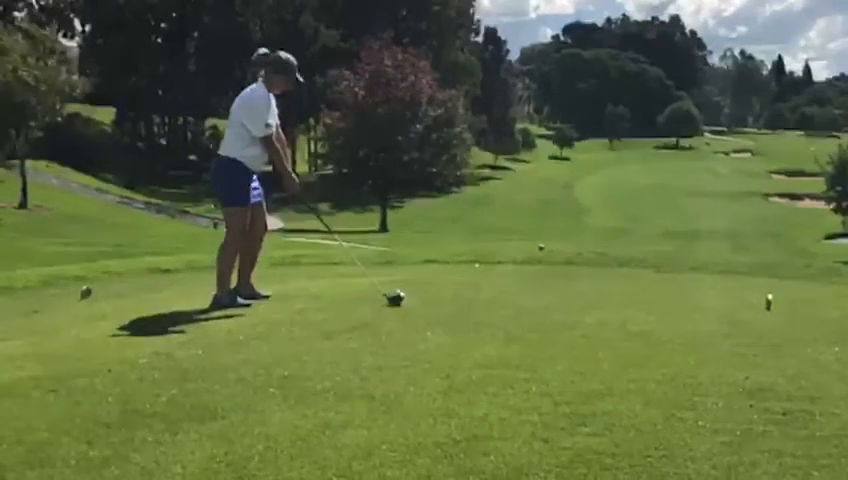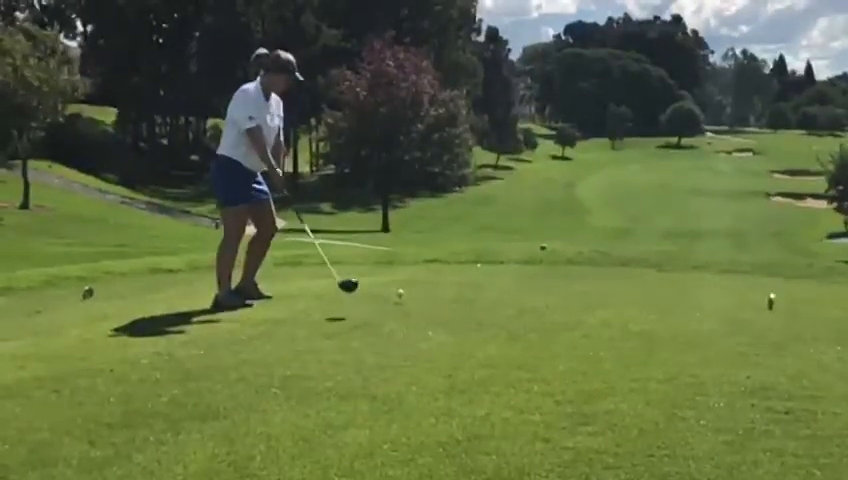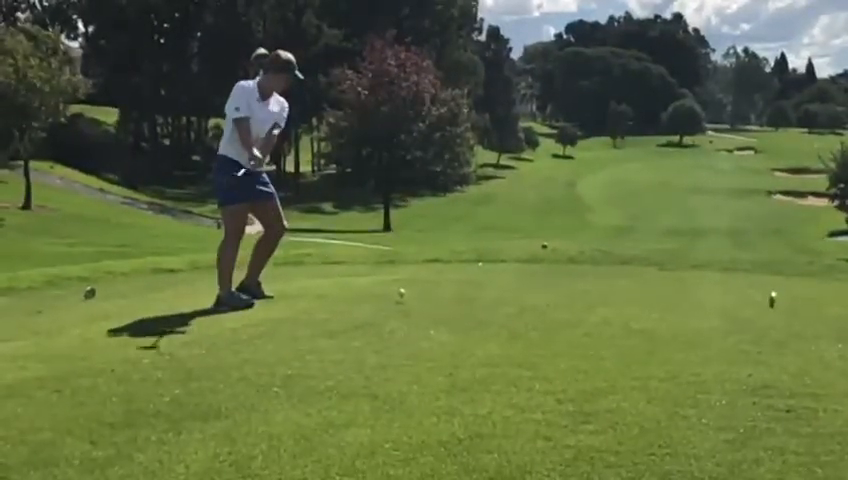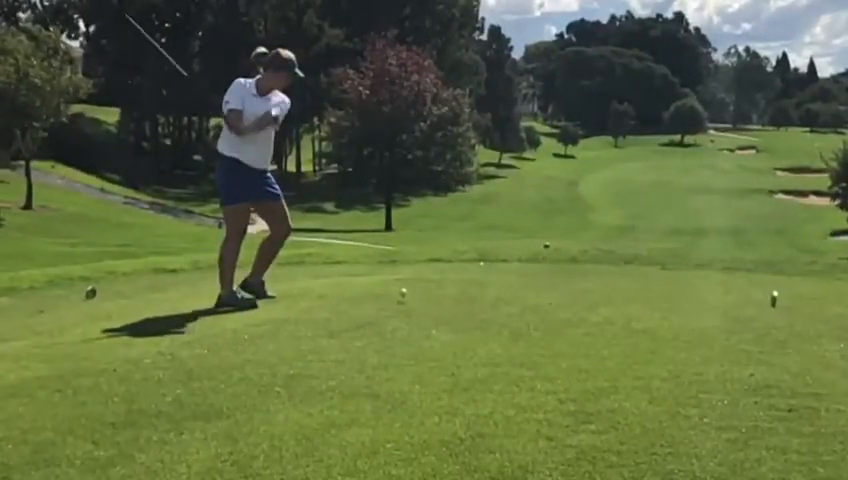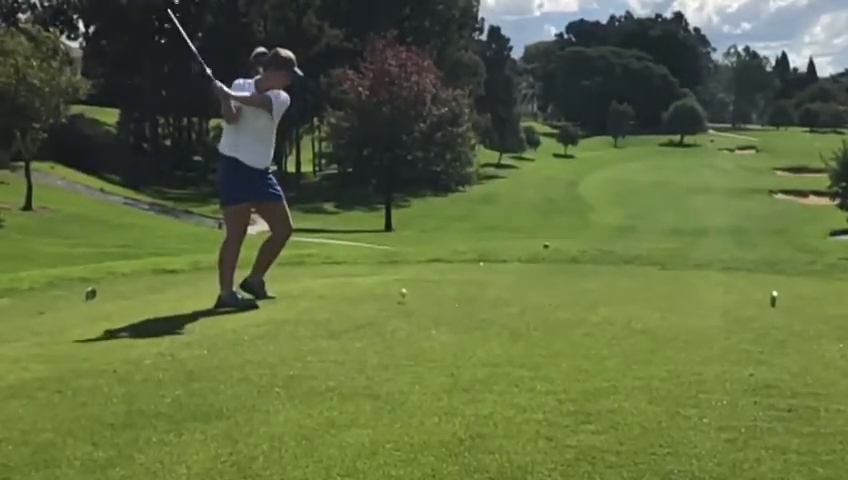
dt=1s
person 1, frame 1
left shoulder: (267, 97)
right shoulder: (255, 98)
left elbow: (279, 138)
right elbow: (269, 144)
left wrist: (287, 172)
right wrist: (288, 176)
left hip: (246, 171)
right hip: (232, 169)
left knee: (257, 228)
right knee: (237, 232)
left ankle: (243, 286)
right ankle: (222, 293)
person 1, frame 2
left shoulder: (276, 102)
right shoulder: (247, 95)
left elbow: (277, 140)
right elbow: (255, 138)
left wrist: (277, 170)
right wrist: (272, 170)
left hip: (251, 171)
right hip: (231, 169)
left knee: (268, 228)
right knee: (234, 232)
left ankle: (246, 285)
right ankle: (223, 294)
person 1, frame 3
left shoulder: (281, 105)
right shoulder: (243, 90)
left elbow: (273, 134)
right elbow: (242, 127)
left wrist: (260, 156)
right wrist: (252, 152)
left hip: (255, 171)
right hip: (232, 167)
left knee: (277, 227)
right knee: (234, 232)
left ankle: (250, 283)
right ankle: (225, 293)
person 1, frame 4
left shoulder: (282, 101)
right shoulder: (240, 87)
left elbow: (268, 119)
right elbow: (232, 119)
left wrist: (248, 128)
right wrist: (238, 127)
left hip: (260, 170)
right hip: (234, 166)
left knee: (282, 228)
right knee: (236, 232)
left ankle: (254, 281)
right ankle: (226, 292)
person 1, frame 5
left shoulder: (281, 99)
right shoulder: (240, 85)
left elbow: (257, 102)
right elbow: (231, 118)
left wrist: (229, 94)
right wrist: (226, 101)
left hip: (261, 171)
right hip: (235, 167)
left knee: (283, 228)
right knee: (236, 233)
left ankle: (254, 279)
right ankle: (226, 293)
